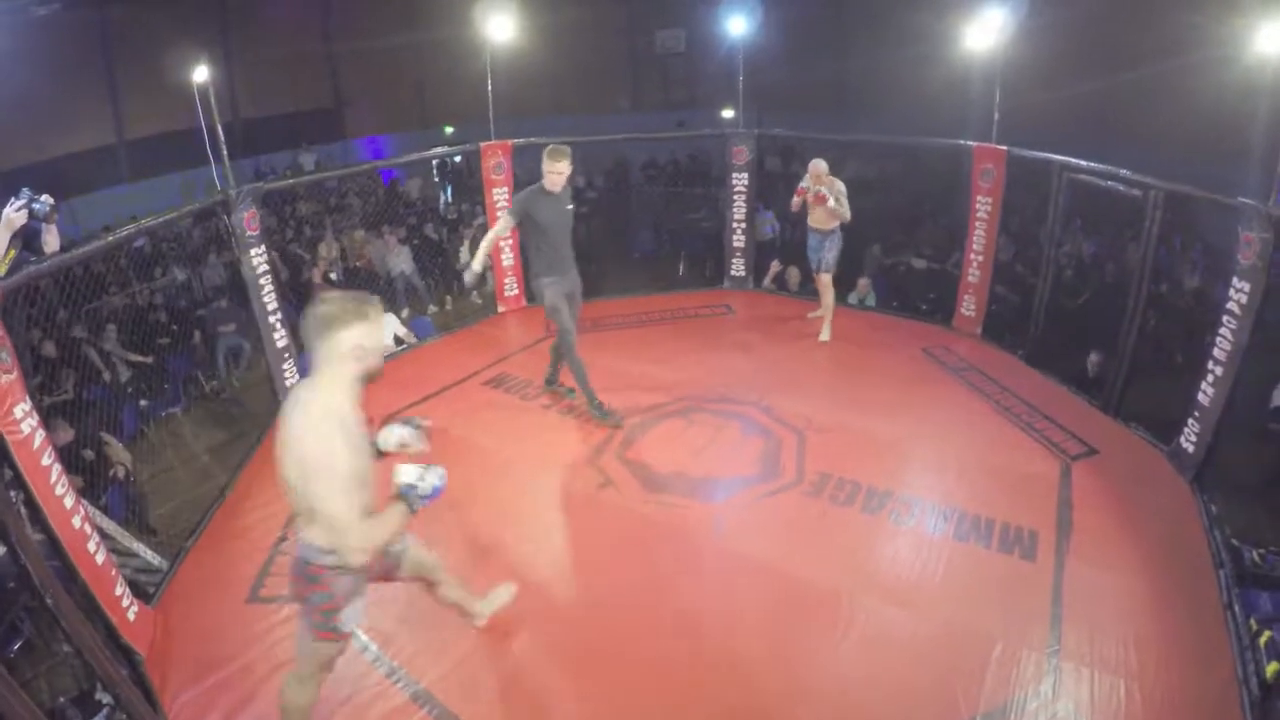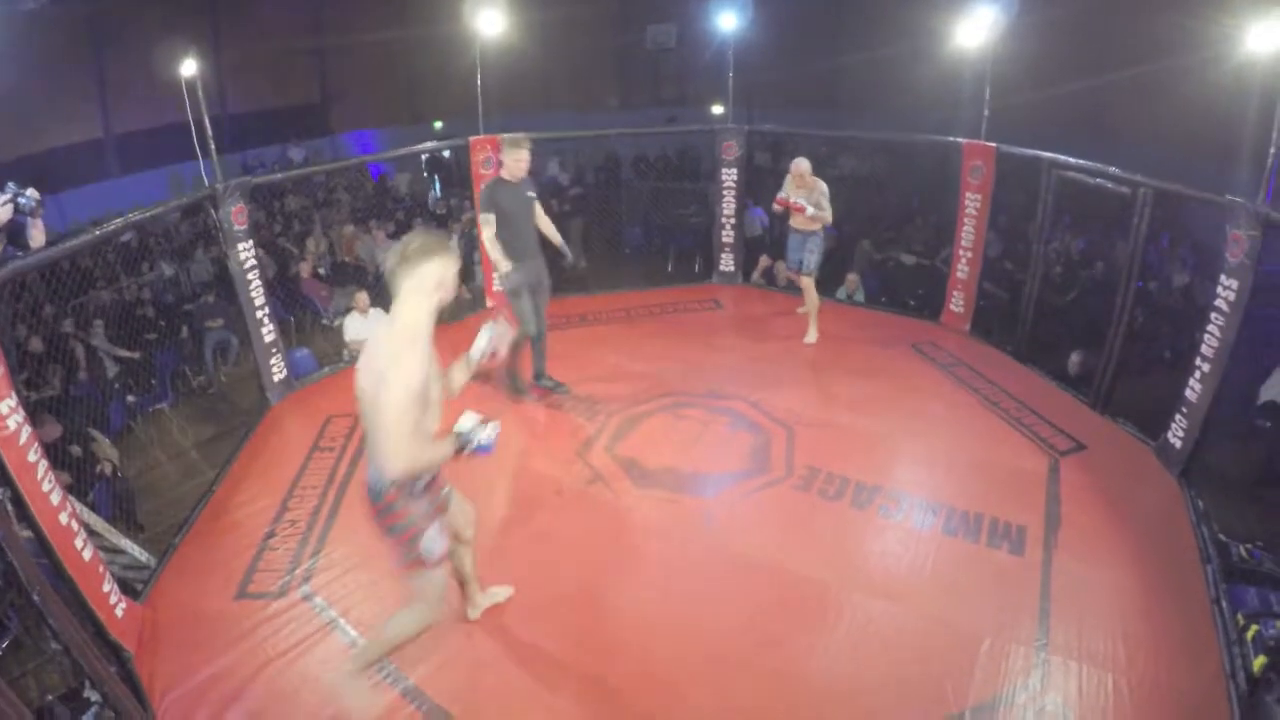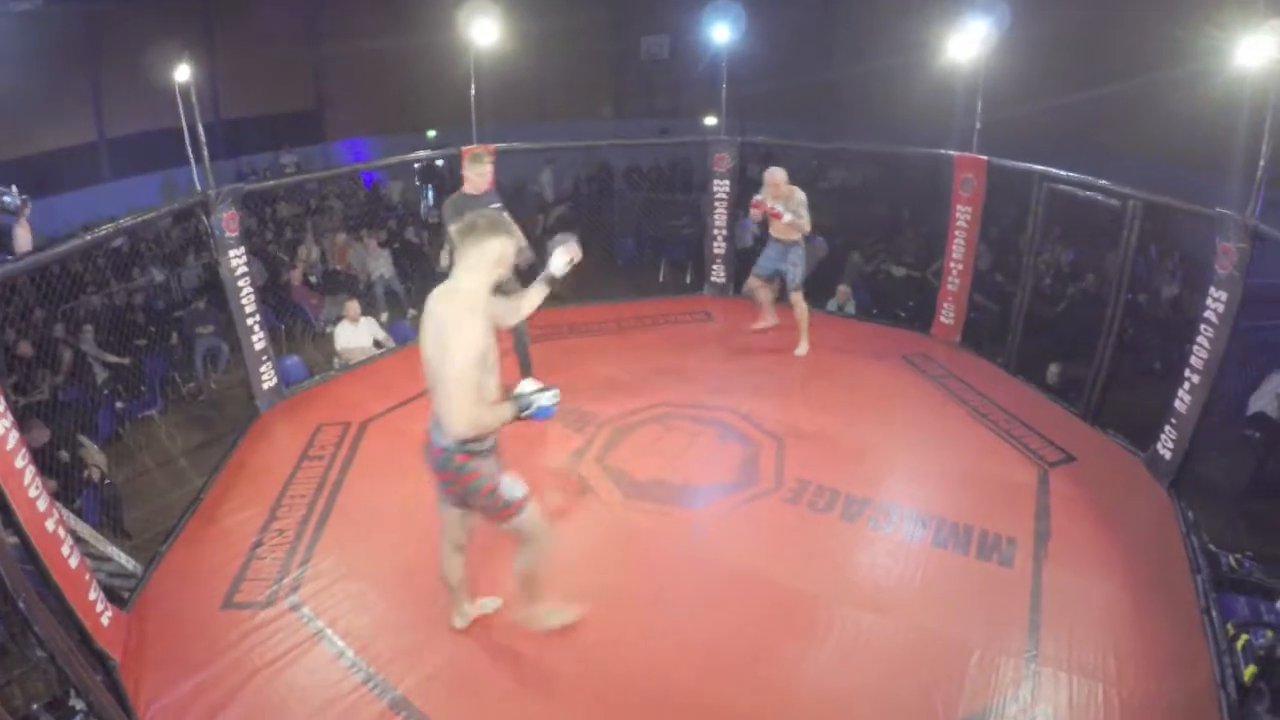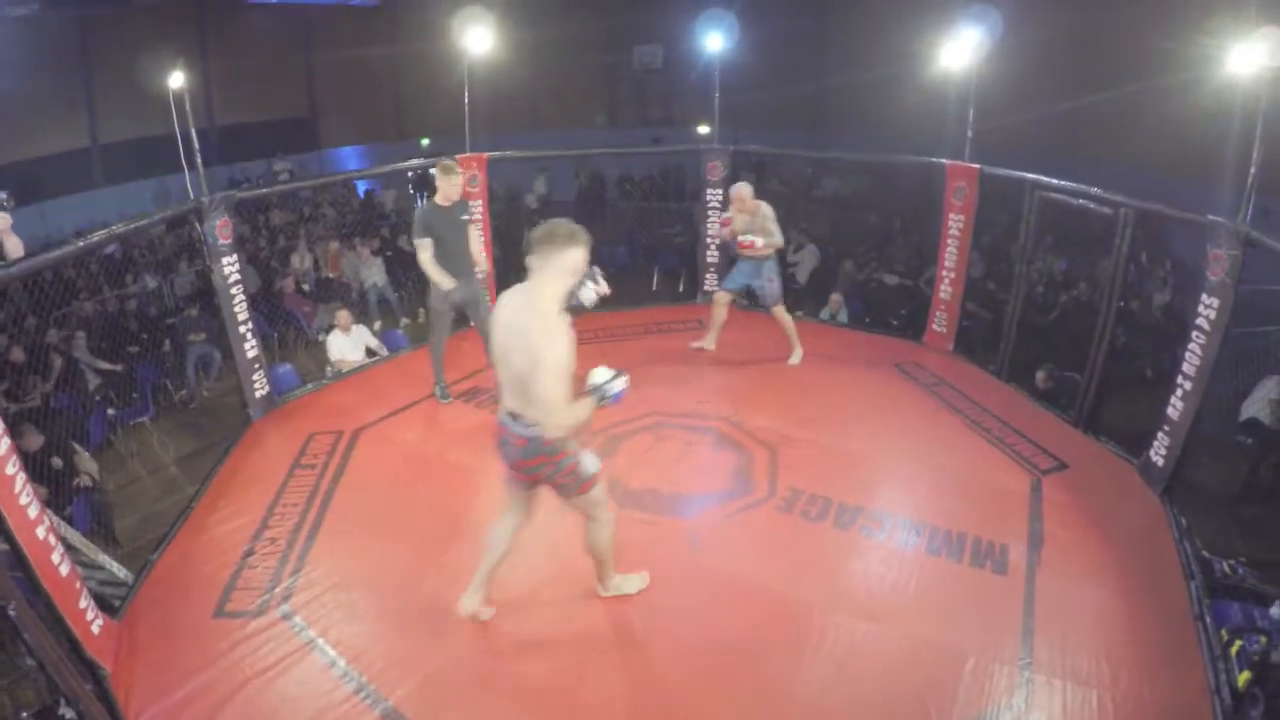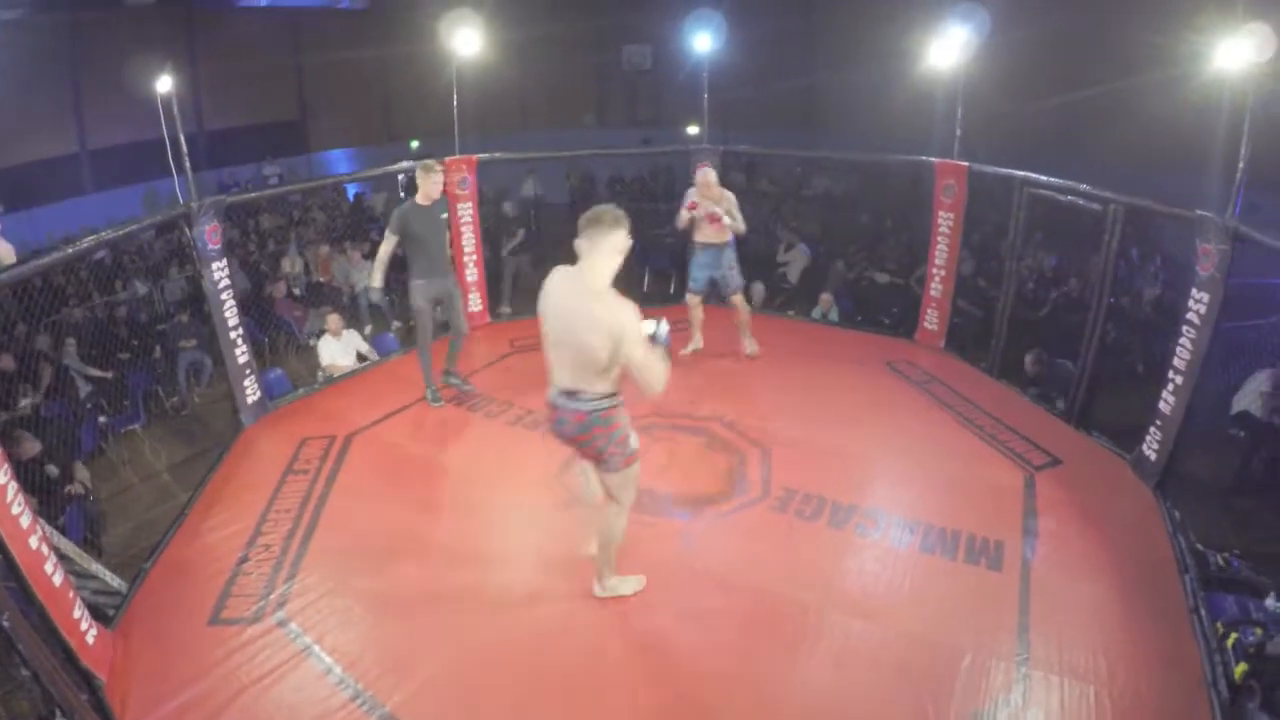
dt=0.2s
person 1, frame 1
left shoulder: (312, 394)
right shoulder: (327, 435)
right elbow: (355, 547)
left wrist: (377, 444)
right wrist: (407, 500)
left hip: (354, 549)
right hip: (331, 570)
left knee: (433, 568)
right knee: (313, 670)
left ankle: (477, 611)
person 1, frame 2
left shoulder: (402, 332)
right shoulder: (404, 356)
right elbow: (400, 459)
left wrist: (477, 357)
right wrist: (461, 441)
left hip: (419, 482)
right hip: (402, 494)
left knee: (464, 524)
right knee: (427, 607)
left ankle: (474, 600)
right ankle: (360, 663)
person 1, frame 3
left shoulder: (448, 295)
right shoulder: (467, 326)
left elbow: (509, 314)
right elbow: (460, 423)
left wrist: (550, 276)
right wrist: (519, 407)
left hip: (444, 448)
right hip: (467, 458)
left knee: (456, 539)
right knee: (536, 535)
left ankle: (461, 610)
right ankle: (534, 609)
person 1, frame 4
left shoulder: (511, 298)
right shoulder: (552, 336)
right elbow: (557, 424)
left wrist: (580, 300)
right wrist: (598, 396)
left hip: (509, 432)
right hip: (546, 445)
left knee: (514, 515)
right knee: (601, 511)
left ankle: (474, 595)
right ankle: (608, 581)
person 1, frame 5
left shoulder: (555, 280)
right shoulder: (618, 313)
right elbow: (653, 383)
left wrist: (585, 235)
right wrist: (656, 341)
left hip: (559, 407)
right hip: (599, 415)
left knee: (593, 465)
right knee: (623, 497)
left ankle: (597, 535)
right ankle: (604, 580)
person 2, frame 1
left shoulder: (566, 193)
right shoulder: (527, 199)
right elbow: (496, 232)
right wrist: (476, 265)
left hip: (569, 274)
right hip: (546, 280)
left knee: (566, 334)
right knee: (570, 338)
left ankle: (552, 379)
right ankle: (593, 402)
person 2, frame 2
left shoulder: (526, 183)
right shoulder: (490, 193)
right elbow: (487, 236)
left wrist: (561, 244)
right wrist: (506, 268)
left hip: (536, 262)
right hip: (512, 267)
left knee: (541, 323)
right knee: (529, 328)
left ankle: (540, 375)
right ankle: (512, 371)
person 2, frame 3
left shoulder: (492, 195)
right shoulder: (453, 206)
left elbow: (508, 224)
left wrist: (523, 245)
left knee: (519, 328)
left ankle: (528, 380)
person 2, frame 4
left shoulder: (462, 207)
right shoulder: (424, 216)
right elbow: (425, 258)
left wrist: (482, 269)
right wrist: (449, 285)
left hip: (470, 280)
right hip: (442, 286)
left knee: (490, 332)
right knee: (439, 338)
right ankle: (439, 383)
person 2, frame 5
left shoulder: (443, 205)
right shoulder: (404, 213)
right elbow: (386, 249)
right wrist: (376, 284)
left hip: (446, 278)
right hip: (421, 282)
left knee: (461, 328)
right knee: (426, 337)
left ankle: (450, 373)
right ankle: (430, 387)
person 3, frame 1
left shoulder: (837, 186)
right shoulder: (807, 180)
left elbow: (846, 217)
right elbow: (794, 207)
left wrist: (829, 202)
right wrist: (798, 196)
left hip: (831, 236)
right hip: (812, 233)
left knee: (825, 278)
right knee: (818, 275)
left ankle: (826, 327)
right ankle: (824, 309)
person 3, frame 2
left shoulder: (820, 187)
right shoulder: (789, 181)
left elbow: (828, 220)
right elbow: (777, 210)
left wrist: (808, 210)
right wrist: (779, 203)
left hip: (813, 237)
right hip: (794, 234)
left knee: (807, 281)
right knee: (796, 275)
left ankle: (813, 328)
right ankle: (811, 303)
person 3, frame 3
left shoulder: (797, 196)
right shoulder: (767, 191)
left elbow: (806, 227)
right elbow: (756, 219)
left wrist: (784, 216)
right wrist: (756, 209)
left hip: (793, 248)
right hip: (774, 244)
left knee: (795, 296)
right knee: (754, 283)
left ankle: (804, 340)
right ankle: (769, 317)
person 3, frame 4
left shoulder: (764, 211)
right shoulder: (734, 209)
left elbow: (778, 242)
right elbow: (726, 237)
left wrist: (758, 242)
right wrist: (725, 228)
left hip: (764, 264)
right hip: (744, 262)
left knee: (777, 311)
right knee: (720, 298)
left ankle: (796, 348)
right ankle: (709, 341)
person 3, frame 5
left shoulder: (727, 197)
right shoulder: (692, 194)
left elbow: (741, 228)
right elbow: (680, 225)
left wrist: (725, 219)
right wrist: (687, 212)
left hip: (724, 251)
right hip: (701, 251)
left knee: (737, 300)
right knee: (692, 299)
left ankle: (746, 337)
right ankle: (696, 339)
